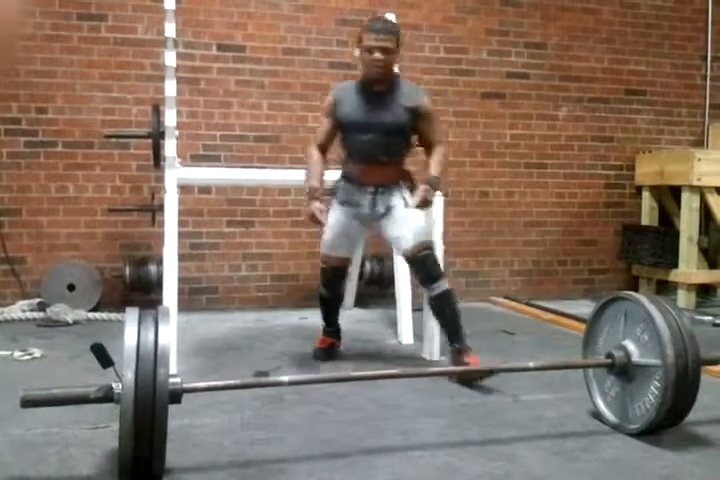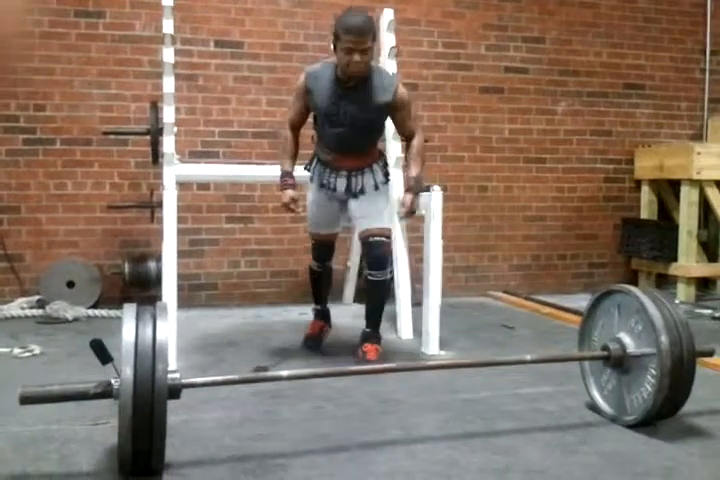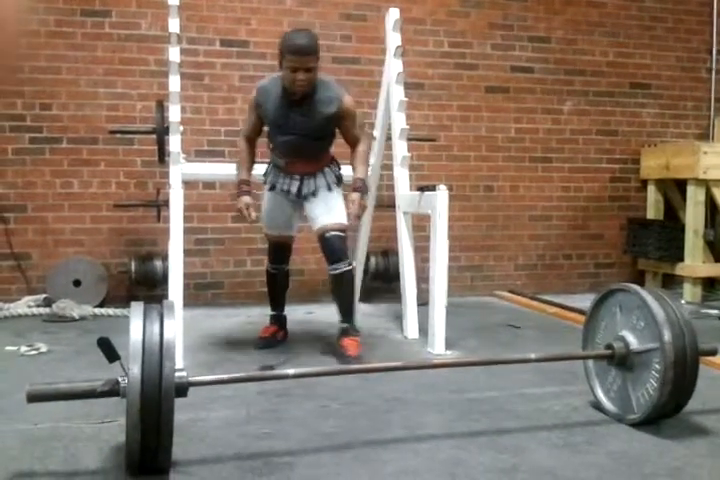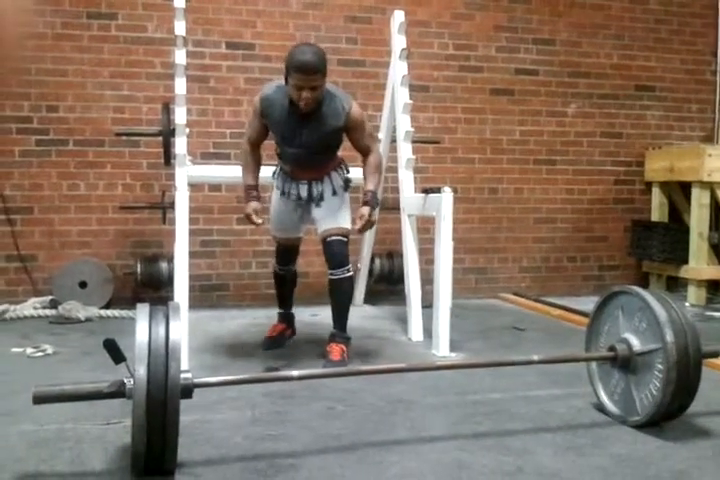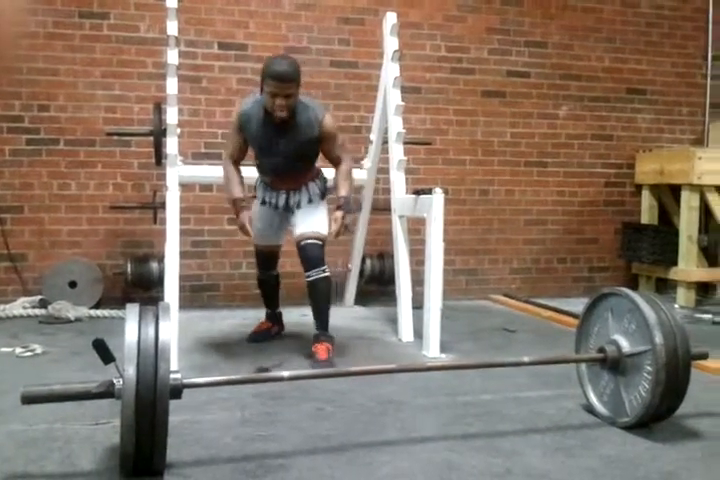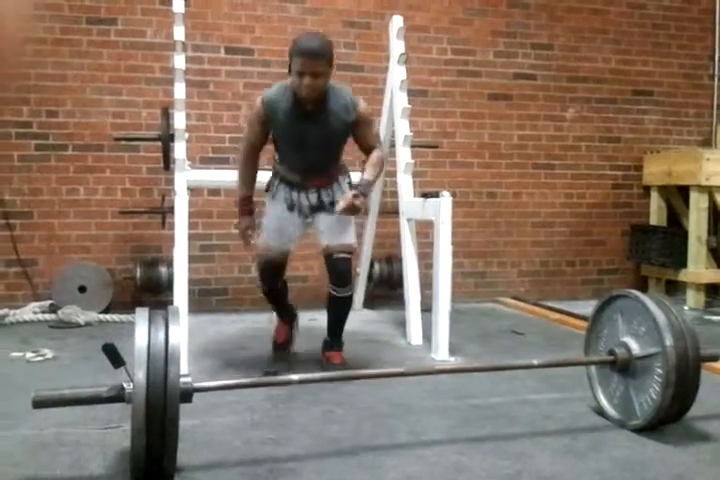
dt=0.5s
person 1, frame 1
left shoulder: (415, 100)
right shoulder: (339, 97)
left elbow: (435, 146)
right elbow: (318, 147)
left wrist: (430, 184)
right wrist: (313, 193)
left hip: (396, 193)
right hip: (350, 192)
left knee: (427, 266)
right knee: (331, 269)
left ankle: (460, 349)
right ankle: (330, 334)
person 1, frame 2
left shoulder: (392, 90)
right shoulder: (311, 80)
left elbow: (413, 137)
right elbow: (292, 128)
left wrist: (413, 185)
right wrist: (287, 180)
left hip: (369, 175)
right hip: (324, 173)
left knee: (378, 253)
right knee: (321, 250)
left ankle: (371, 336)
right ankle: (321, 317)
person 1, frame 3
left shoulder: (337, 100)
right shoulder: (262, 93)
left elbow: (358, 142)
right elbow: (248, 140)
left wrist: (358, 186)
right wrist: (243, 188)
left hip: (322, 179)
right hip: (280, 178)
left knee: (336, 247)
right knee: (277, 252)
left ankle: (348, 331)
right ankle: (277, 322)
person 1, frame 4
left shoulder: (346, 108)
right shoulder: (266, 100)
left elbow: (370, 152)
right elbow: (251, 145)
left wrist: (369, 200)
right wrist: (250, 193)
left hip: (329, 182)
right hip: (287, 181)
left knee: (337, 252)
right knee: (284, 252)
left ankle: (339, 338)
right ankle: (285, 319)
person 1, frame 5
left shoulder: (319, 119)
right shoulder: (245, 115)
left elbow: (342, 161)
right elbow: (231, 161)
left wrist: (342, 205)
right wrist: (240, 204)
left hip: (307, 191)
right hip: (268, 191)
left knee: (313, 255)
right knee: (265, 258)
left ankle: (323, 337)
right ankle: (273, 319)
person 1, frame 6
left shoulder: (353, 107)
right shoulder: (268, 102)
left elbow: (375, 151)
right elbow: (250, 153)
left wrist: (361, 189)
right wrist: (245, 208)
left hip: (332, 191)
right hip: (286, 190)
left knee: (341, 267)
right knee: (268, 267)
left ankle: (333, 345)
right ankle: (286, 317)
